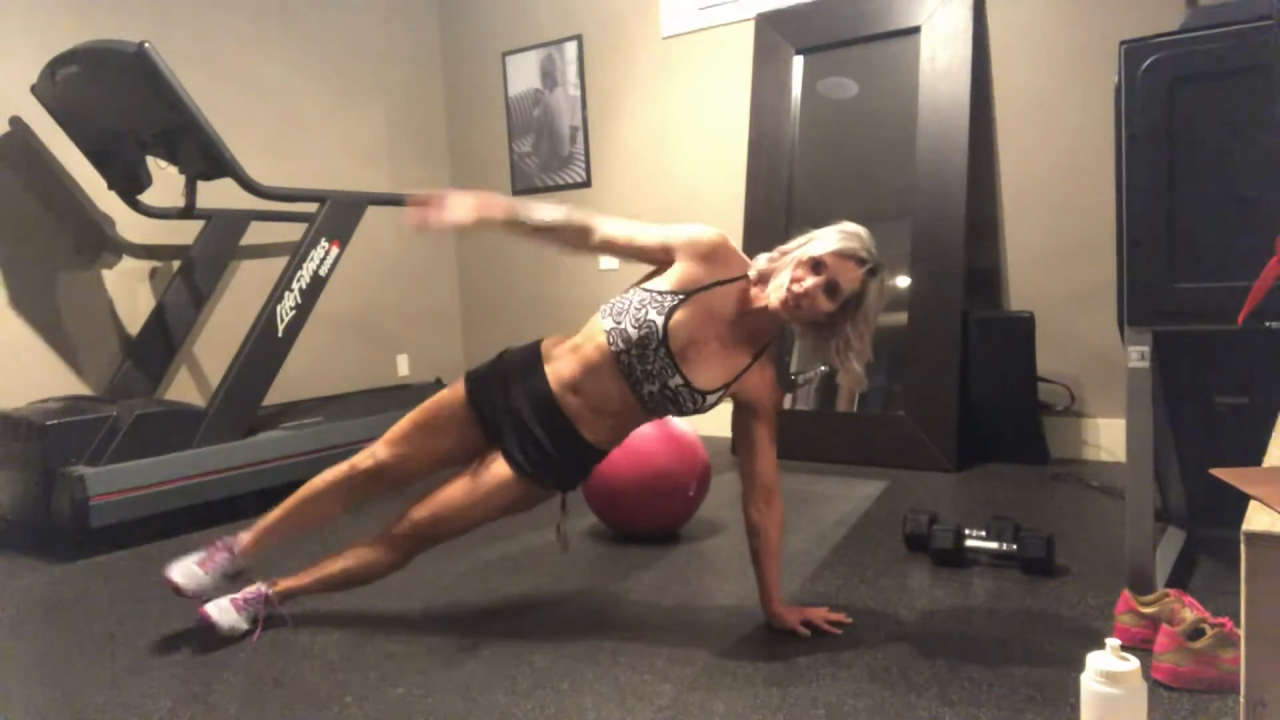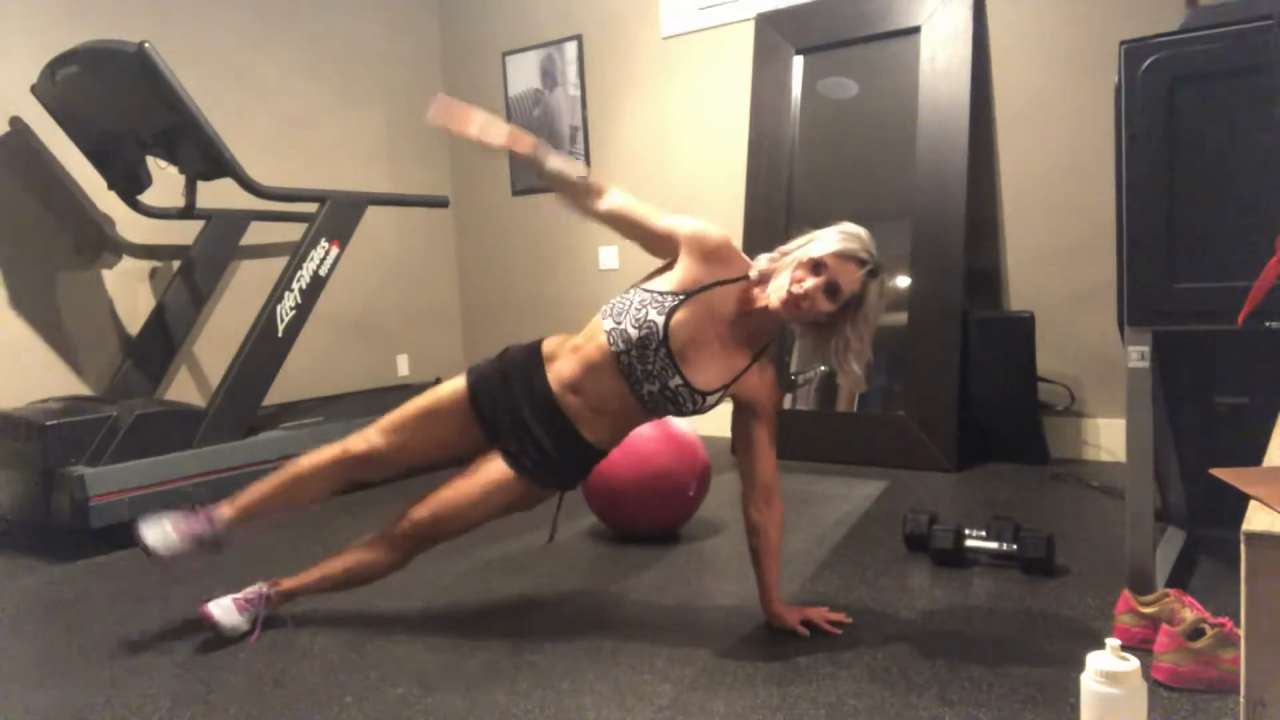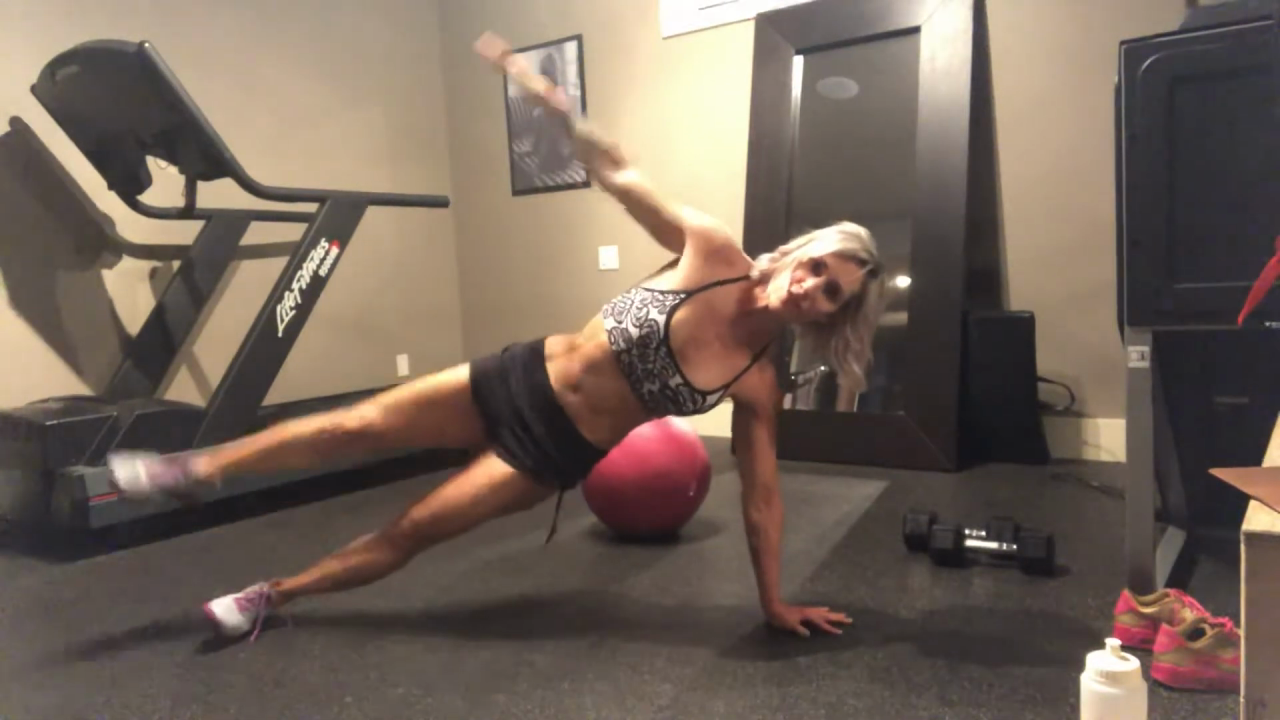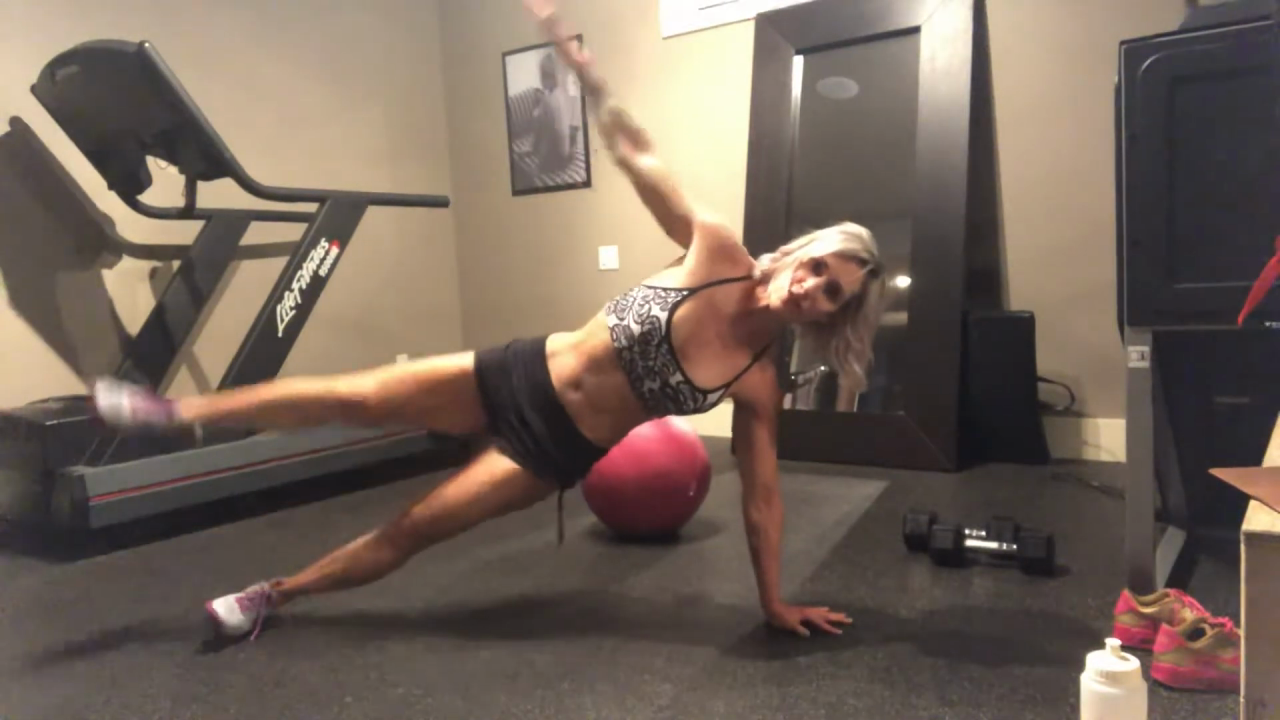
dt=0.1s
person 1, frame 1
left shoulder: (758, 382)
right shoulder: (709, 255)
left elbow: (761, 493)
right elbow: (588, 232)
left wrist: (774, 603)
right wrist: (492, 208)
left hip: (559, 453)
right hip: (522, 380)
left knee: (411, 533)
right knee: (376, 466)
left ankle: (271, 595)
right ankle: (237, 549)
person 1, frame 2
left shoulder: (757, 383)
right shoulder: (709, 255)
left elbow: (760, 498)
right elbow: (597, 198)
left wrist: (774, 603)
right wrist: (515, 140)
left hip: (560, 453)
right hip: (525, 383)
left knee: (412, 532)
right knee: (366, 450)
left ankle: (273, 595)
right ankle: (215, 519)
person 1, frame 3
left shoulder: (756, 385)
right shoulder: (712, 251)
left elbow: (759, 497)
right elbow: (613, 170)
left wrist: (777, 603)
right wrist: (538, 91)
left hip: (556, 449)
right hip: (521, 378)
left knee: (408, 533)
right knee: (356, 427)
left ankle: (272, 596)
right ankle: (193, 469)
person 1, frame 4
left shoulder: (757, 383)
right shoulder: (716, 249)
left elbow: (761, 495)
right elbow: (630, 151)
left wrist: (775, 603)
left hip: (557, 449)
right hip: (520, 374)
left knee: (408, 532)
right knee: (347, 397)
left ankle: (270, 593)
right ankle: (181, 411)
